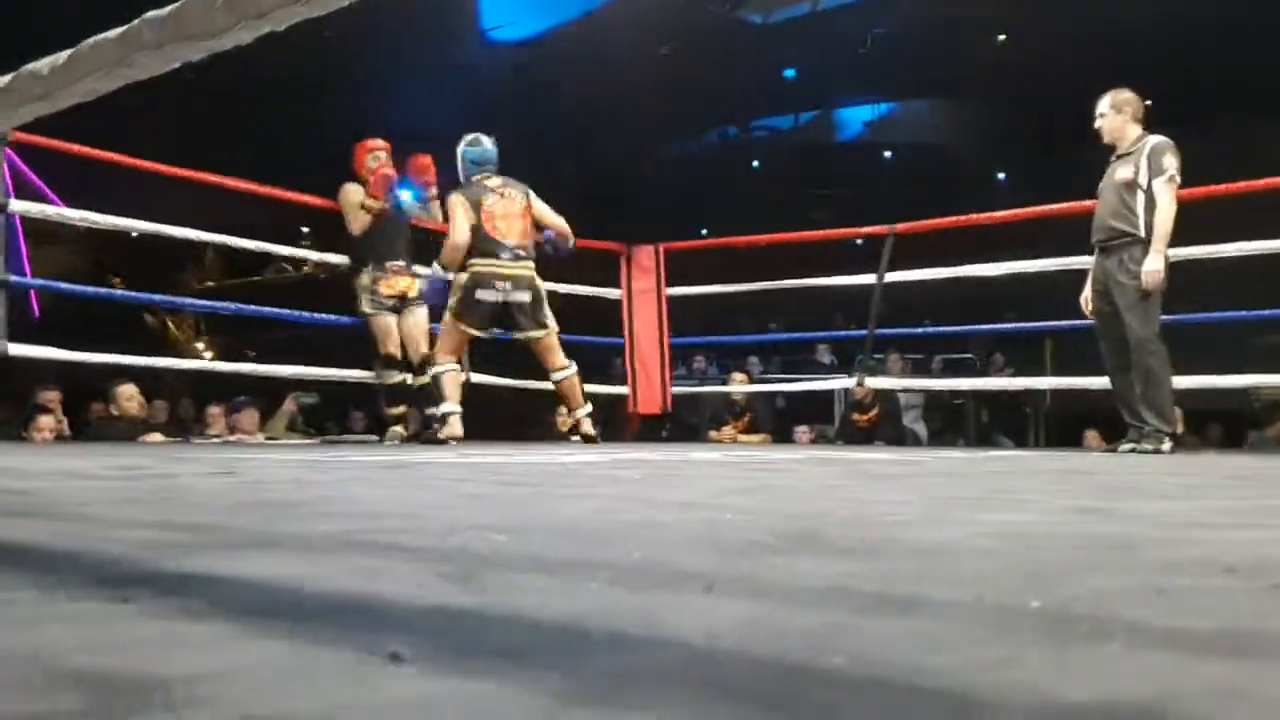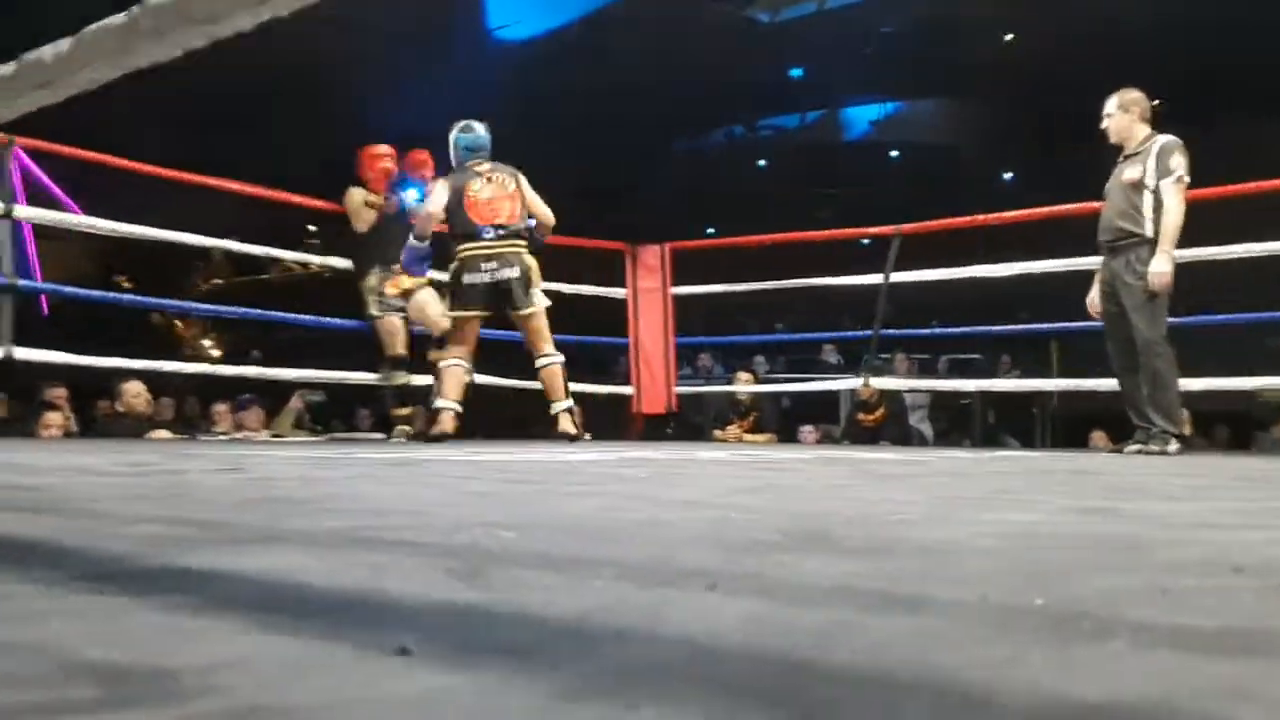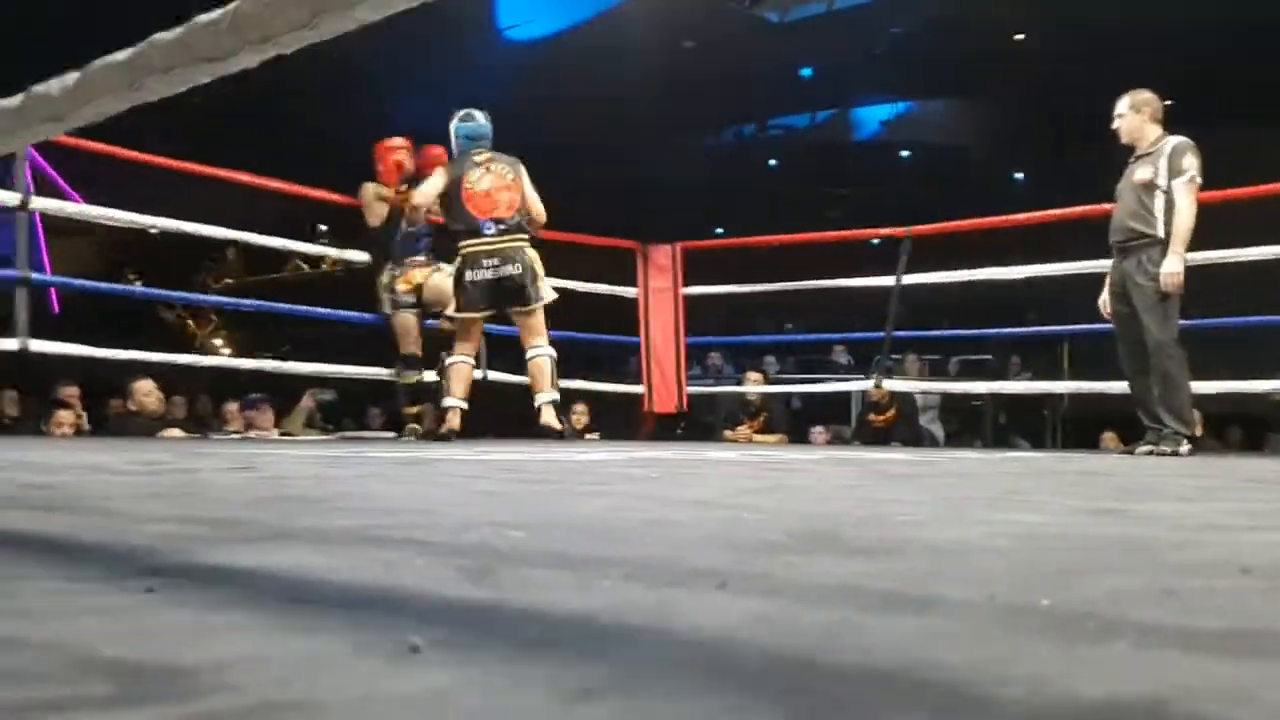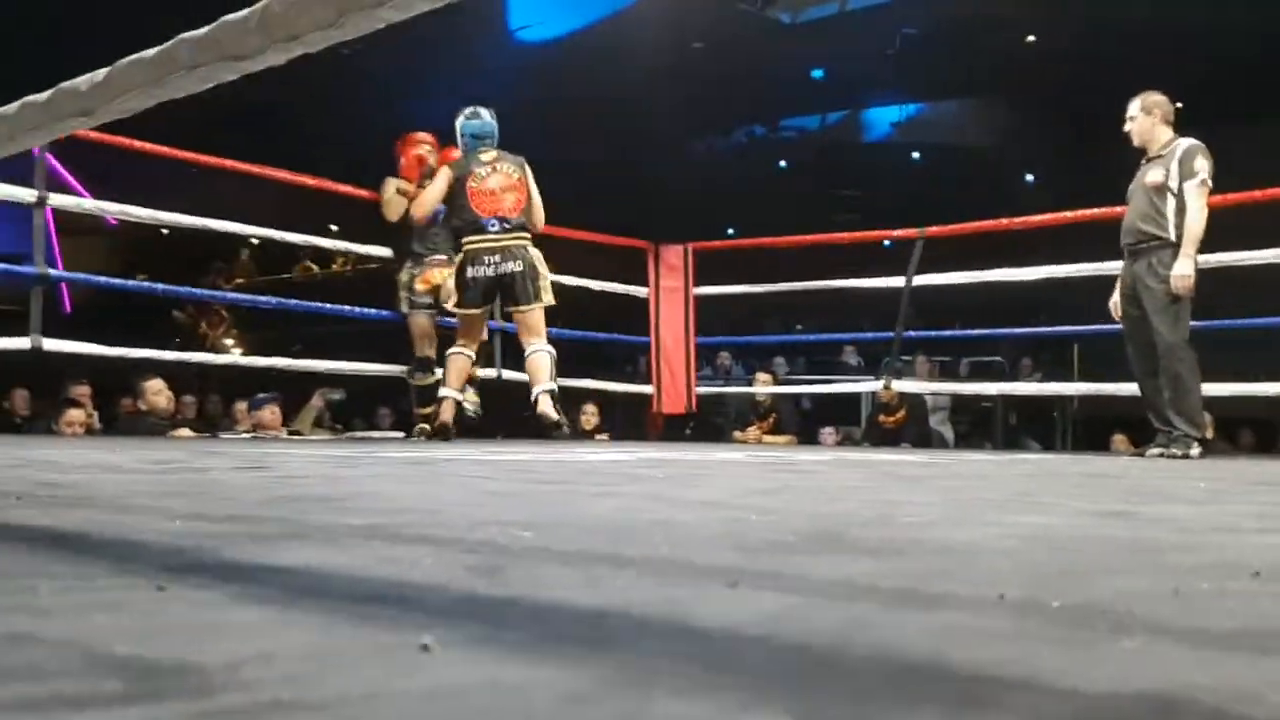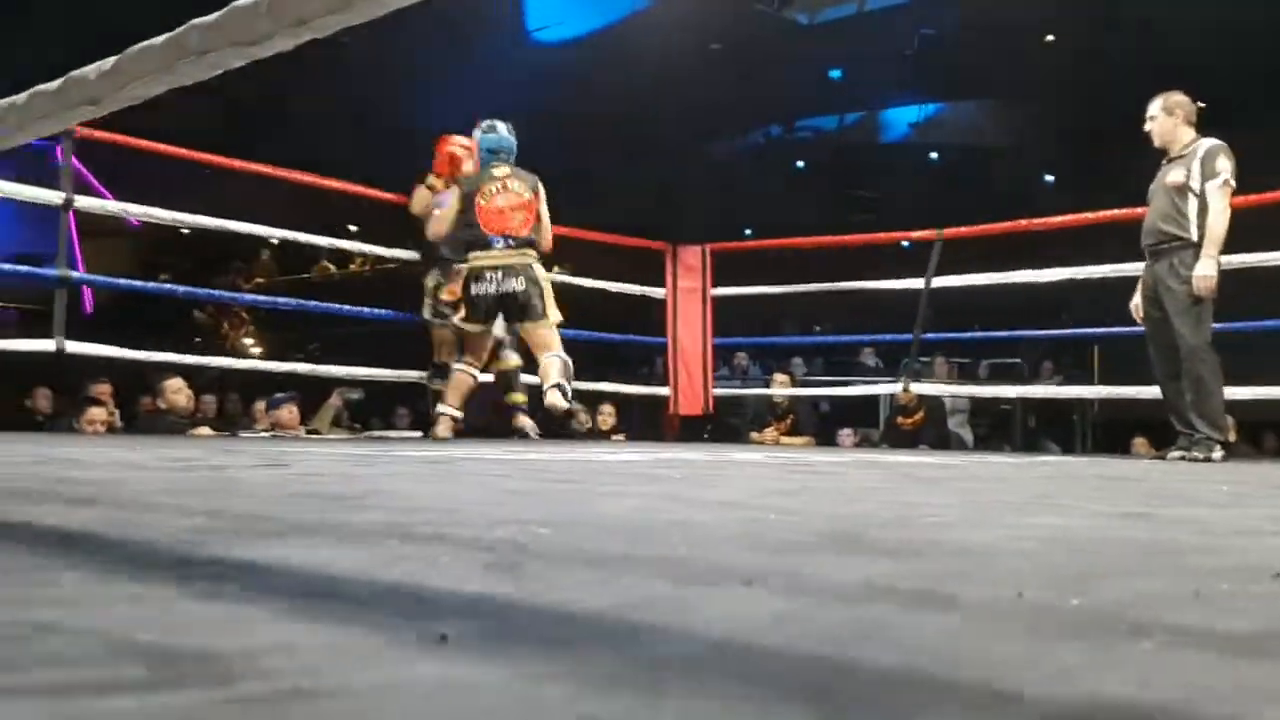
dt=0.1s
person 1, frame 1
left shoulder: (1156, 148)
right shoulder: (1115, 164)
left elbow: (1166, 202)
left wrist: (1156, 253)
right wrist: (1092, 277)
left hip: (1135, 257)
right hip: (1106, 262)
left knee: (1144, 340)
right knee: (1115, 350)
left ankle: (1159, 430)
right ankle: (1137, 428)
person 1, frame 2
left shoulder: (1165, 147)
right shoulder: (1122, 164)
left elbow: (1174, 202)
left wrist: (1163, 254)
right wrist: (1099, 279)
left hip: (1142, 257)
right hip: (1114, 263)
left knee: (1151, 341)
right knee: (1121, 350)
left ankle: (1166, 431)
right ankle: (1144, 429)
person 1, frame 3
left shoulder: (1176, 148)
right shoulder: (1134, 164)
left elbow: (1185, 203)
left wrist: (1175, 255)
right wrist: (1110, 278)
left hip: (1154, 258)
right hip: (1124, 263)
left knee: (1161, 342)
right knee: (1132, 351)
left ankle: (1177, 433)
right ankle: (1155, 430)
person 1, frame 4
left shoulder: (1188, 151)
right shoulder: (1145, 167)
left elbow: (1197, 206)
left wrist: (1186, 258)
right wrist: (1121, 281)
left hip: (1164, 260)
right hip: (1135, 265)
left knee: (1172, 345)
right knee: (1142, 353)
left ankle: (1188, 435)
right ankle: (1165, 433)
person 1, frame 5
left shoulder: (1210, 151)
right shoulder: (1166, 167)
left elbow: (1219, 207)
left wrist: (1208, 259)
right wrist: (1142, 282)
left hip: (1186, 262)
right hip: (1156, 266)
left knee: (1194, 347)
right knee: (1164, 356)
left ankle: (1210, 438)
right ankle: (1187, 437)
person 2, frame 1
left shoulder: (462, 197)
right shoulder: (521, 190)
left elbow: (458, 242)
right elbow: (562, 230)
left wrist: (443, 270)
right wrist: (562, 242)
left hip: (481, 279)
right hip: (523, 281)
left knee: (446, 353)
right knee: (553, 358)
left ankle: (450, 421)
right ankle: (584, 423)
person 2, frame 2
left shoulder: (449, 182)
right shoulder: (512, 175)
left elbow: (432, 212)
right elbow: (546, 220)
left wrist: (417, 238)
right wrist: (532, 231)
left hip: (473, 264)
right hip: (515, 262)
left knee: (459, 348)
right knee: (542, 344)
left ankle: (446, 416)
right ankle: (565, 418)
person 2, frame 3
left shoulder: (449, 172)
right shoulder: (514, 165)
left elbow: (419, 201)
right elbow: (539, 217)
left hip: (475, 261)
right hip: (518, 256)
left knee: (466, 343)
right knee: (536, 339)
left ankle: (451, 415)
right ankle: (547, 410)
person 2, frame 4
left shoulder: (453, 170)
right shoulder: (519, 165)
left elbow: (419, 213)
right elbow: (538, 222)
left wrist: (439, 208)
left hip: (476, 258)
right hip: (519, 254)
left knee: (467, 338)
right knee: (534, 338)
left ankle: (446, 409)
right ankle: (545, 401)
person 2, frame 5
left shoulder: (464, 185)
right shoulder: (530, 184)
left elbow: (435, 234)
right elbow: (545, 244)
left wrist: (441, 207)
left hip: (481, 276)
right hip: (524, 272)
left knee: (473, 354)
right knee: (551, 352)
left ankle: (445, 421)
right ankle: (556, 393)
person 3, frame 1
left shoulder: (399, 197)
right shoulder: (352, 191)
left elbow: (434, 219)
right elbow: (356, 226)
left wrist: (429, 188)
right wrist: (376, 196)
left hip: (408, 279)
right hip: (375, 280)
left knee: (421, 353)
right knee: (390, 352)
right ankle: (396, 425)
person 3, frame 2
left shoulder: (403, 199)
right shoulder: (357, 194)
right elbow: (361, 225)
left wrist: (428, 183)
right wrist: (377, 192)
left hip: (412, 278)
right hip: (381, 280)
left knee: (443, 327)
right knee: (398, 352)
right ankle: (401, 424)
person 3, frame 3
right shoulder: (373, 189)
right elbow: (374, 219)
right wrist: (389, 184)
left hip: (429, 268)
right hip: (397, 274)
left knee: (452, 293)
right knee: (410, 348)
right ankle: (412, 422)
person 3, frame 4
right shoulder: (395, 184)
right elbow: (392, 214)
right wrist: (410, 179)
left hip: (448, 268)
right hip: (417, 273)
right knee: (425, 351)
left ankle: (464, 383)
right ankle: (423, 422)
person 3, frame 5
right shoulder: (431, 185)
right elbow: (418, 209)
right wrist: (439, 177)
right hip: (445, 281)
left knee: (497, 341)
right knee: (444, 358)
left ankle: (520, 414)
